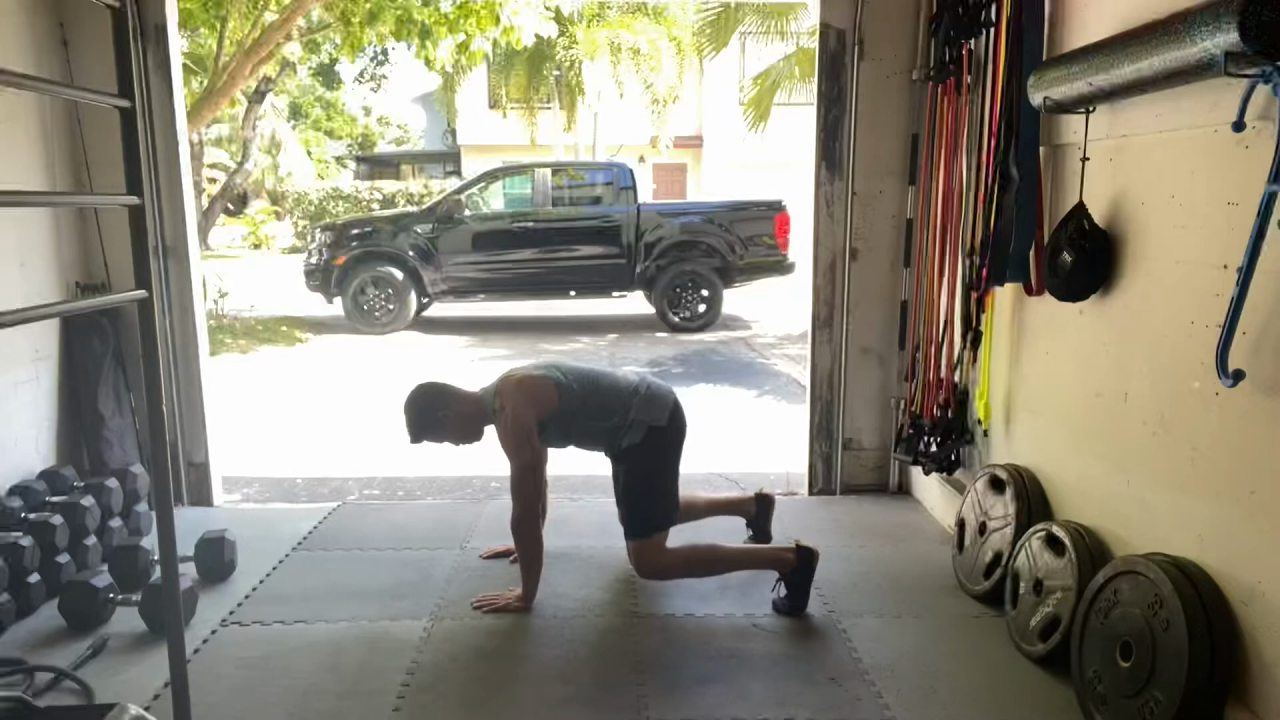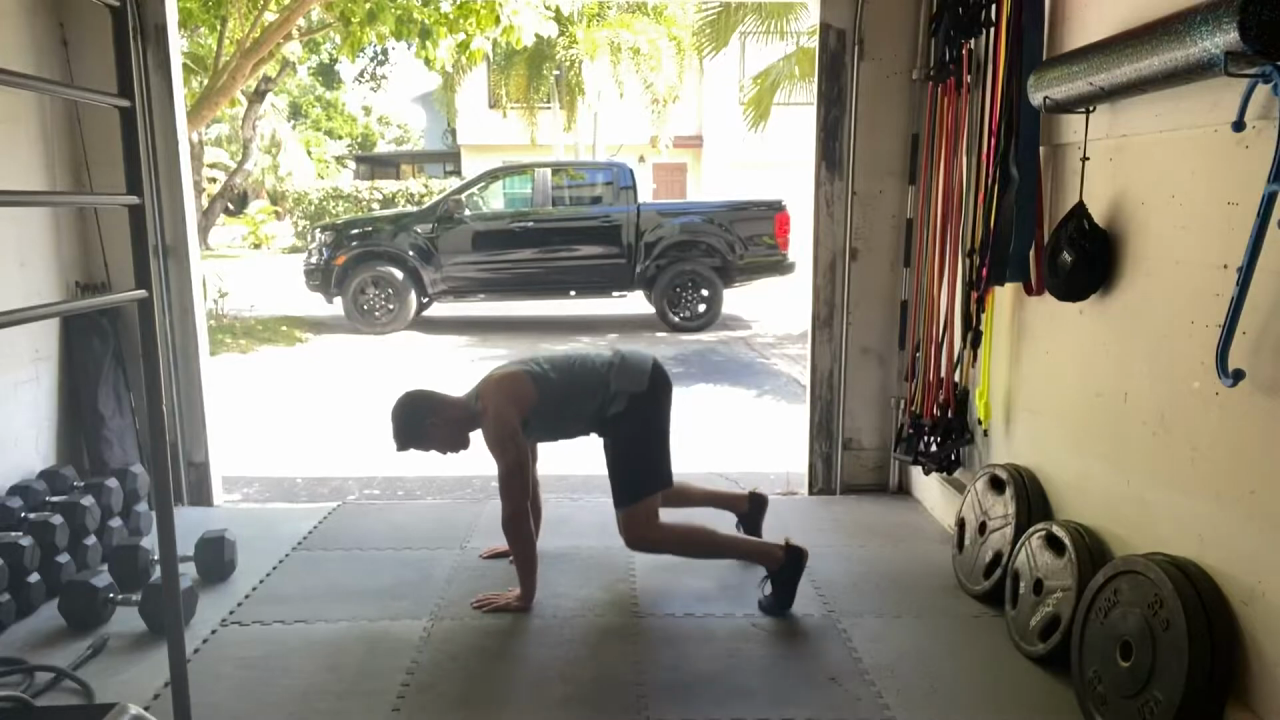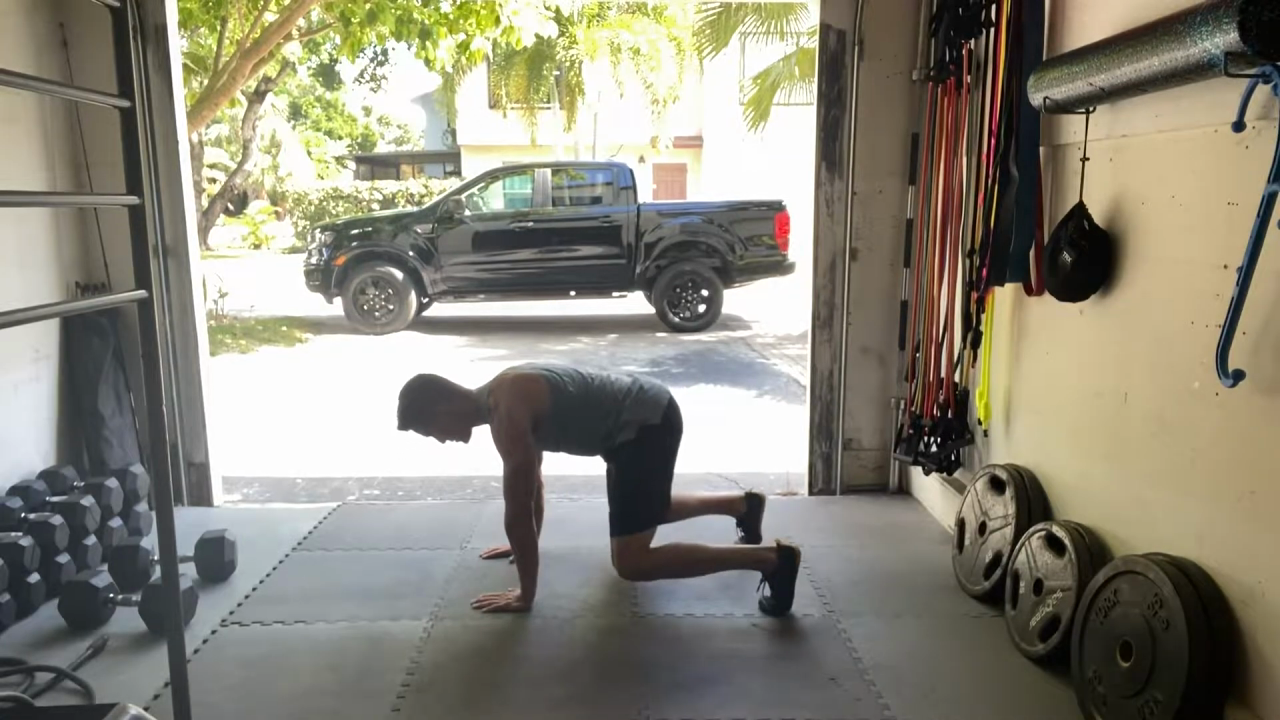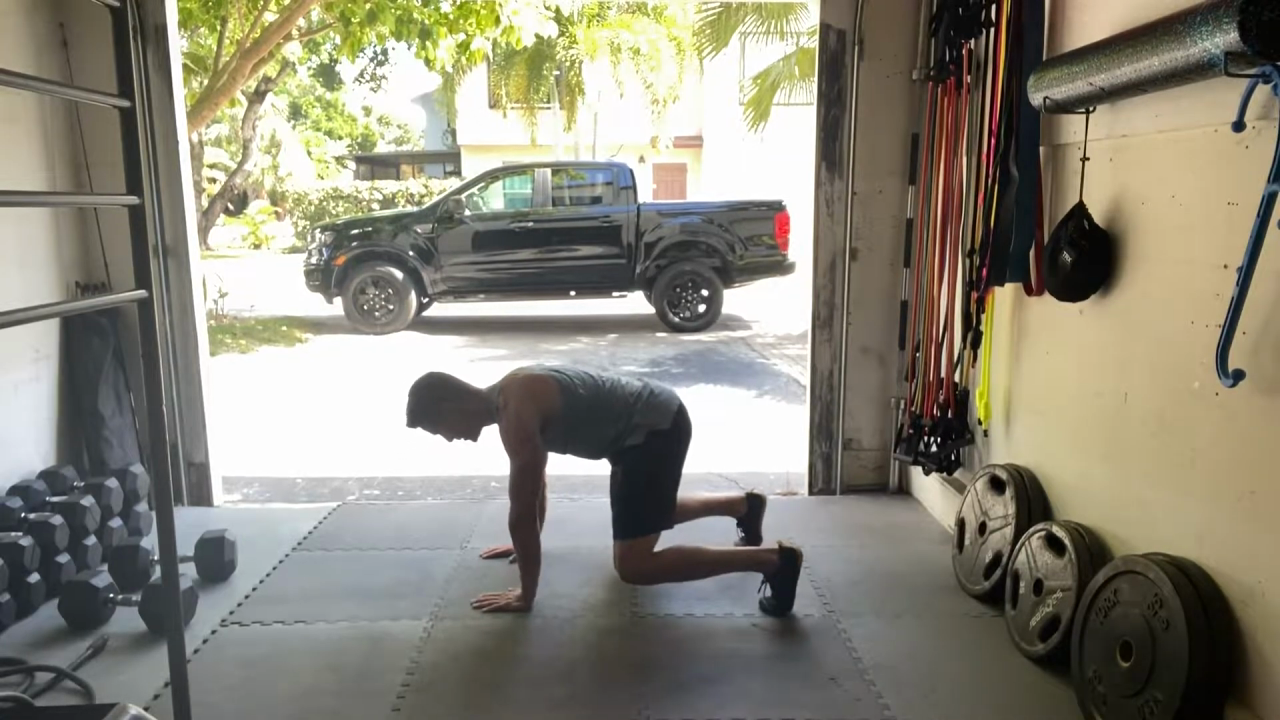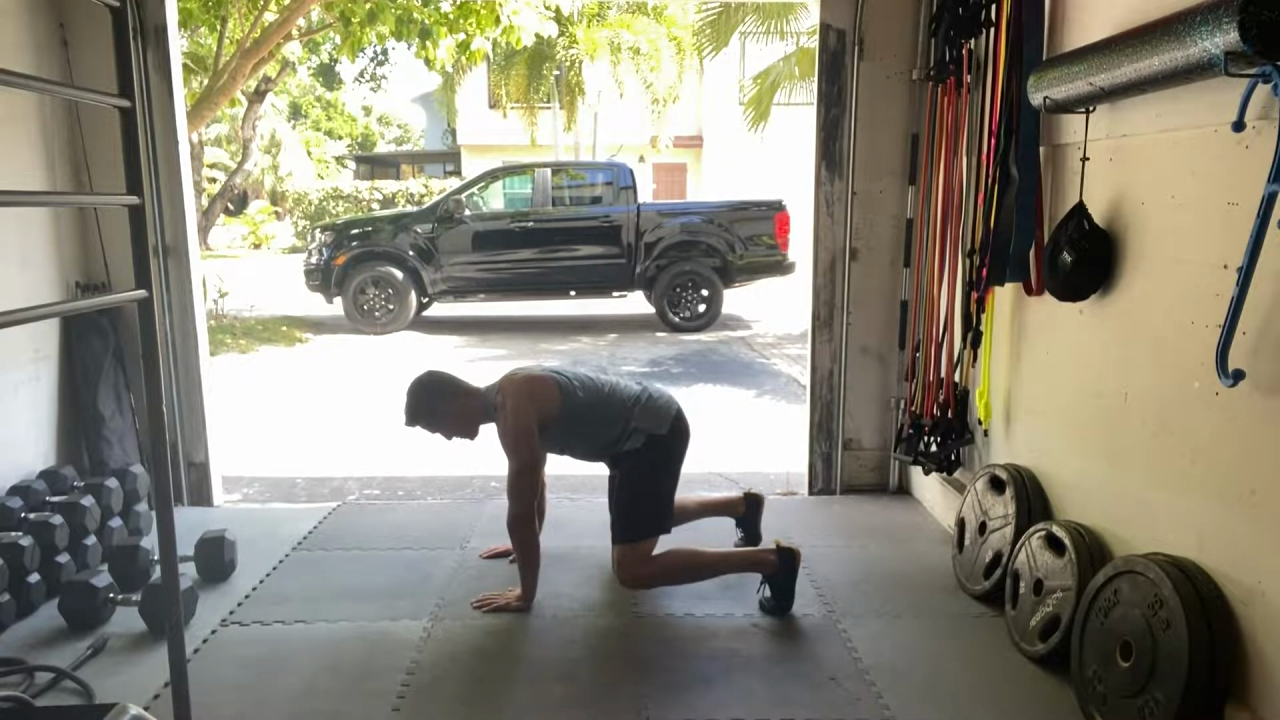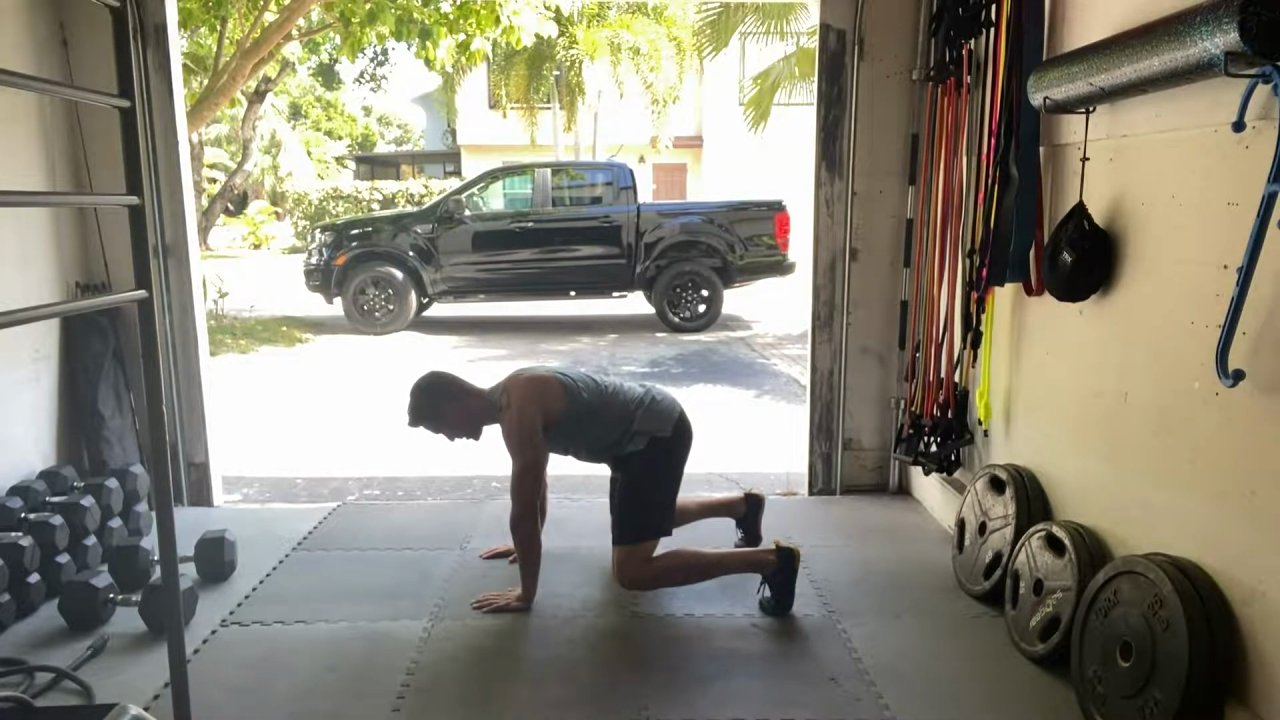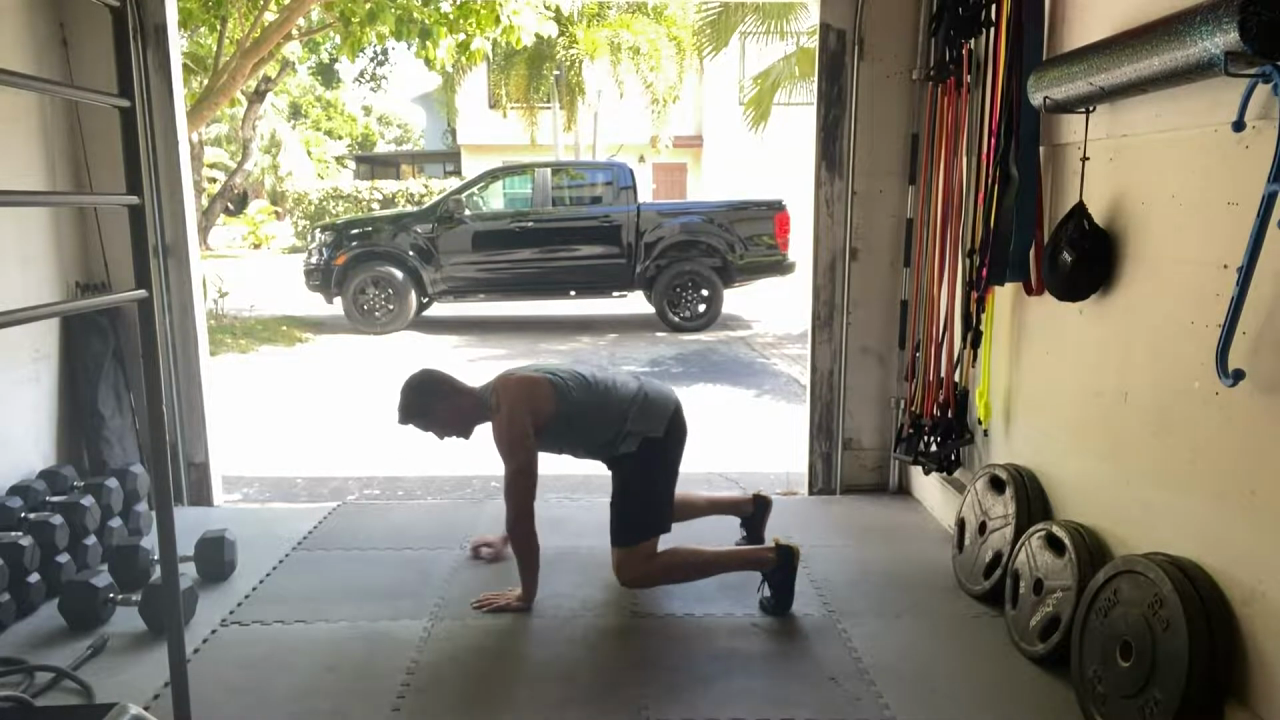
dt=0.4s
person 1, frame 1
left shoulder: (511, 414)
right shoulder: (506, 395)
left elbow: (525, 511)
right elbow: (536, 479)
left wrist: (526, 594)
right wrist: (527, 545)
left hip: (649, 424)
right hip: (646, 410)
left knee: (649, 562)
right knee: (640, 517)
left ankle: (790, 559)
right ankle: (751, 505)
person 1, frame 2
left shoulder: (494, 414)
right shoulder: (492, 399)
left elbow: (514, 509)
right elbow: (527, 479)
left wrist: (525, 593)
right wrist: (525, 543)
left hip: (634, 392)
right hip: (633, 384)
left knee: (640, 533)
right knee: (650, 494)
left ankle: (779, 558)
right ankle: (746, 504)
person 1, frame 3
left shoulder: (506, 414)
right shoulder: (502, 395)
left elbow: (518, 510)
right elbow: (533, 482)
left wrist: (525, 595)
right wrist: (527, 543)
left hip: (646, 423)
right hip: (644, 412)
left knee: (631, 562)
right knee: (644, 512)
left ankle: (771, 558)
right ankle: (742, 505)
person 1, frame 4
left shoulder: (515, 413)
right shoulder: (510, 394)
left elbow: (522, 511)
right elbow: (536, 484)
left wrist: (526, 594)
right wrist: (527, 543)
left hip: (656, 428)
right hip: (651, 418)
left knee: (633, 566)
right knee: (641, 514)
left ankle: (774, 560)
right ankle: (743, 505)
person 1, frame 5
left shoulder: (513, 413)
right shoulder: (510, 394)
left elbow: (521, 511)
right elbow: (535, 482)
left wrist: (526, 594)
right wrist: (527, 543)
left hip: (653, 432)
right hip: (647, 423)
left knee: (632, 570)
right knee: (637, 518)
left ankle: (771, 560)
right ankle: (741, 505)
person 1, frame 6
left shoulder: (517, 412)
right shoulder: (513, 396)
left elbow: (524, 510)
right elbow: (537, 484)
left wrist: (526, 594)
right wrist: (528, 544)
left hip: (657, 434)
right hip: (649, 426)
left knee: (632, 572)
right knee: (636, 520)
left ankle: (772, 560)
right ankle: (742, 506)
person 1, frame 7
left shoulder: (508, 413)
right shoulder: (502, 396)
left elbow: (520, 513)
right elbow: (522, 486)
left wrist: (526, 595)
right wrist: (508, 538)
left hip: (650, 429)
right hip: (651, 413)
left knee: (633, 570)
right knee: (646, 512)
left ankle: (769, 557)
right ankle: (749, 506)
